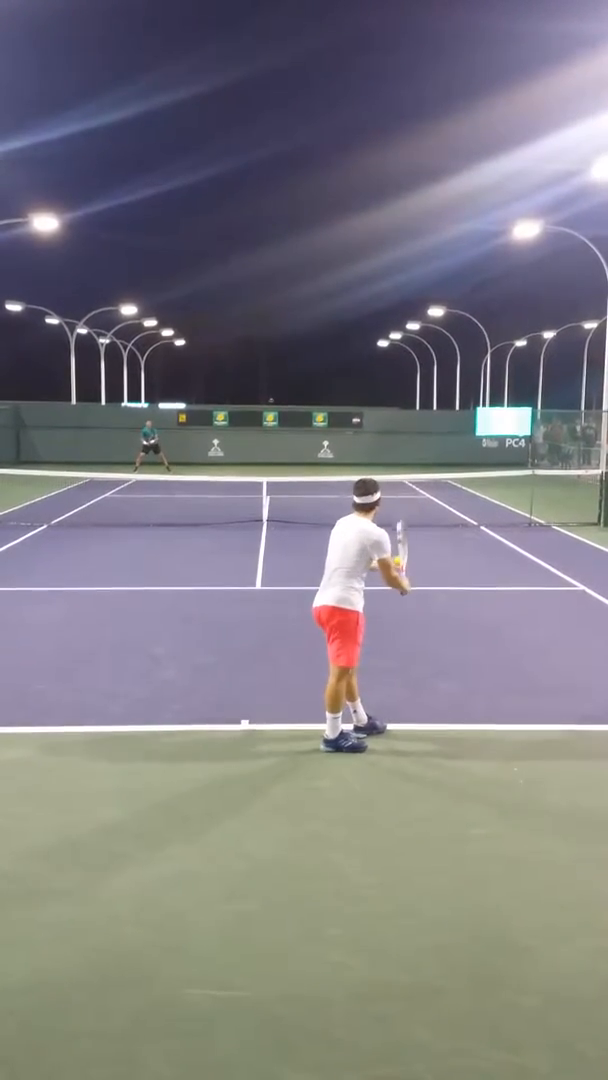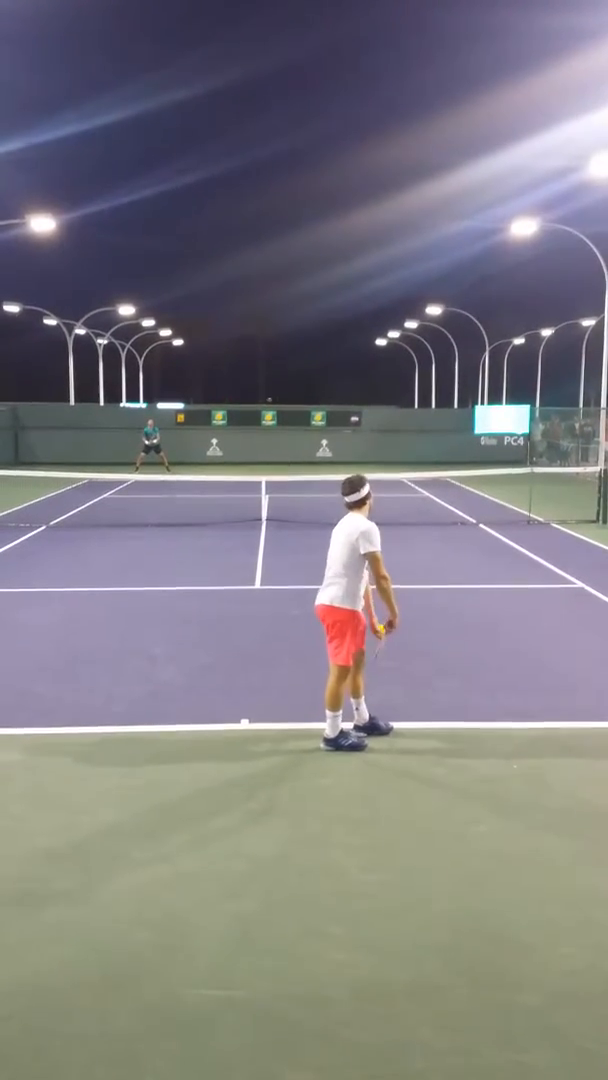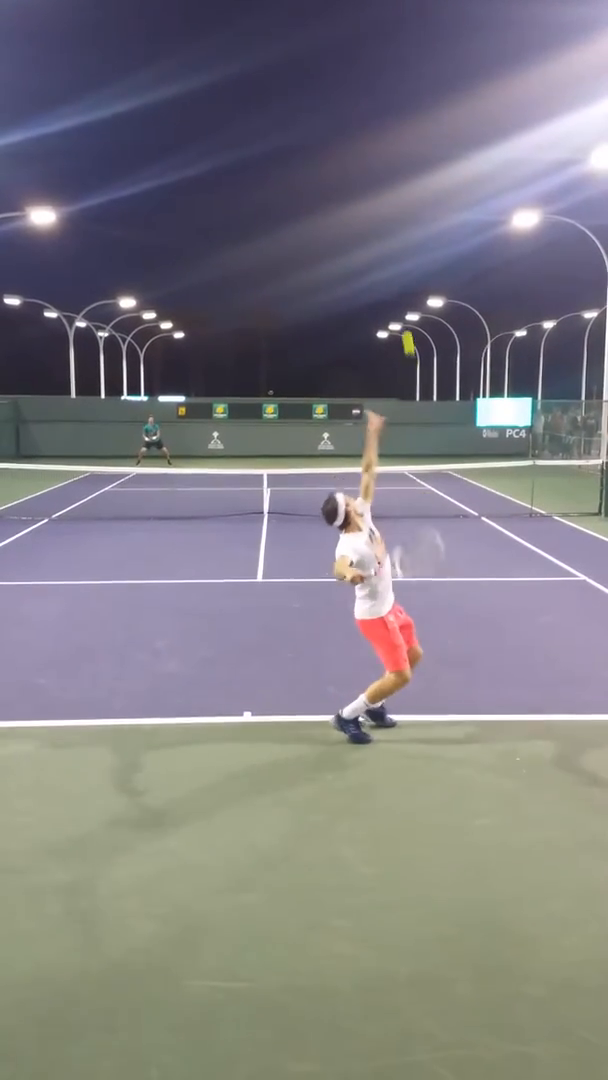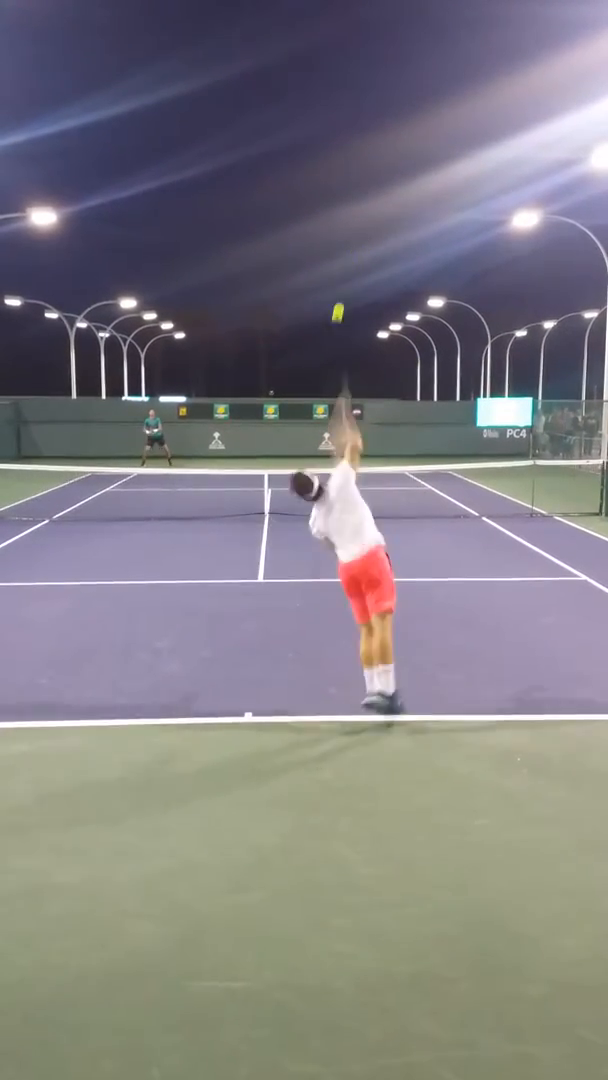
dt=0.7s
person 1, frame 1
left shoulder: (343, 524)
right shoulder: (376, 534)
right elbow: (391, 578)
left wrist: (384, 564)
right wrist: (403, 585)
left hip: (325, 602)
right hip: (343, 606)
left knee: (349, 666)
right knee: (340, 671)
left ankle: (361, 721)
right ankle: (333, 736)
person 1, frame 2
left shoulder: (347, 525)
right shoulder: (366, 528)
right elbow: (380, 577)
left wrist: (371, 616)
right wrist: (393, 612)
left hip: (345, 604)
right hip: (339, 606)
left knee: (357, 661)
right knee: (341, 670)
left ankle: (363, 720)
right ankle: (333, 734)
person 1, frame 3
left shoulder: (363, 516)
right shoulder: (349, 545)
left elbow: (369, 474)
right elbow: (338, 568)
left wrist: (372, 434)
right wrist: (349, 574)
left hip: (388, 607)
right hip: (375, 616)
left knee: (414, 656)
right knee: (400, 676)
left ankle: (373, 706)
right ankle: (347, 715)
person 1, frame 4
left shoulder: (316, 521)
right shoulder: (338, 486)
right elbow: (353, 450)
right wrist: (352, 442)
left hip: (348, 569)
right hip: (371, 559)
left knee: (367, 629)
right knee: (382, 623)
left ankle: (373, 691)
right ankle: (386, 692)
